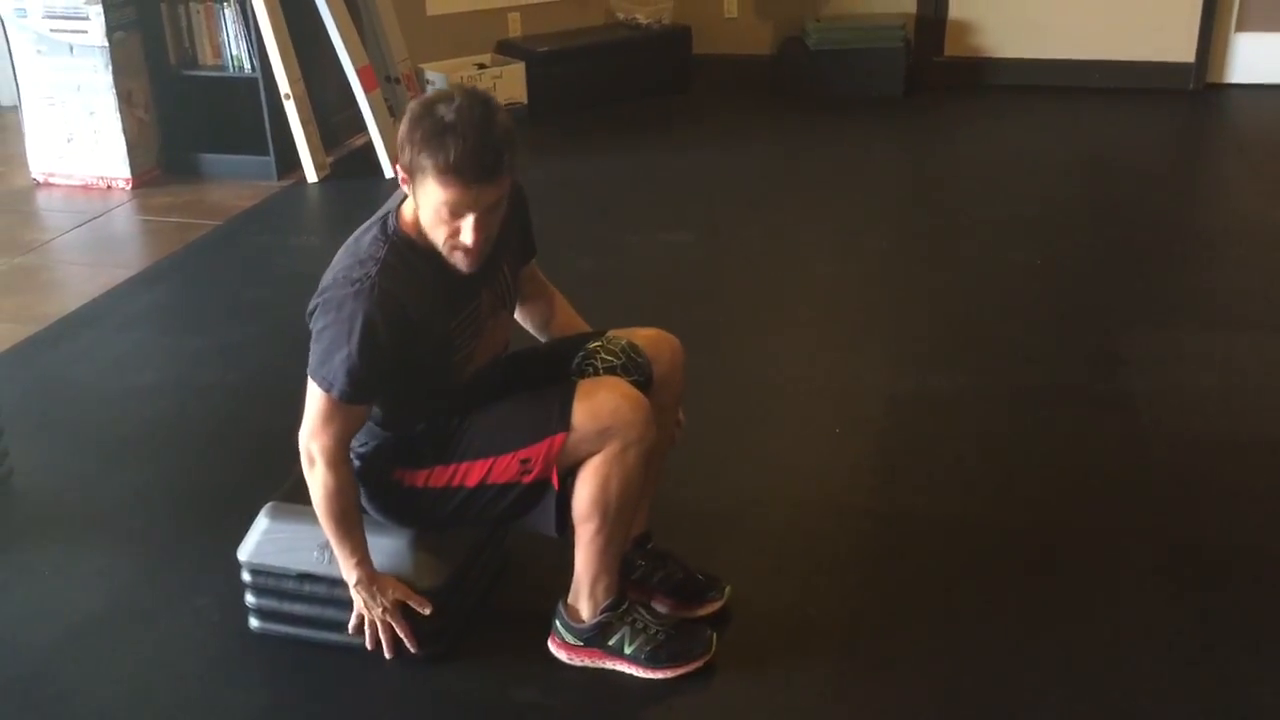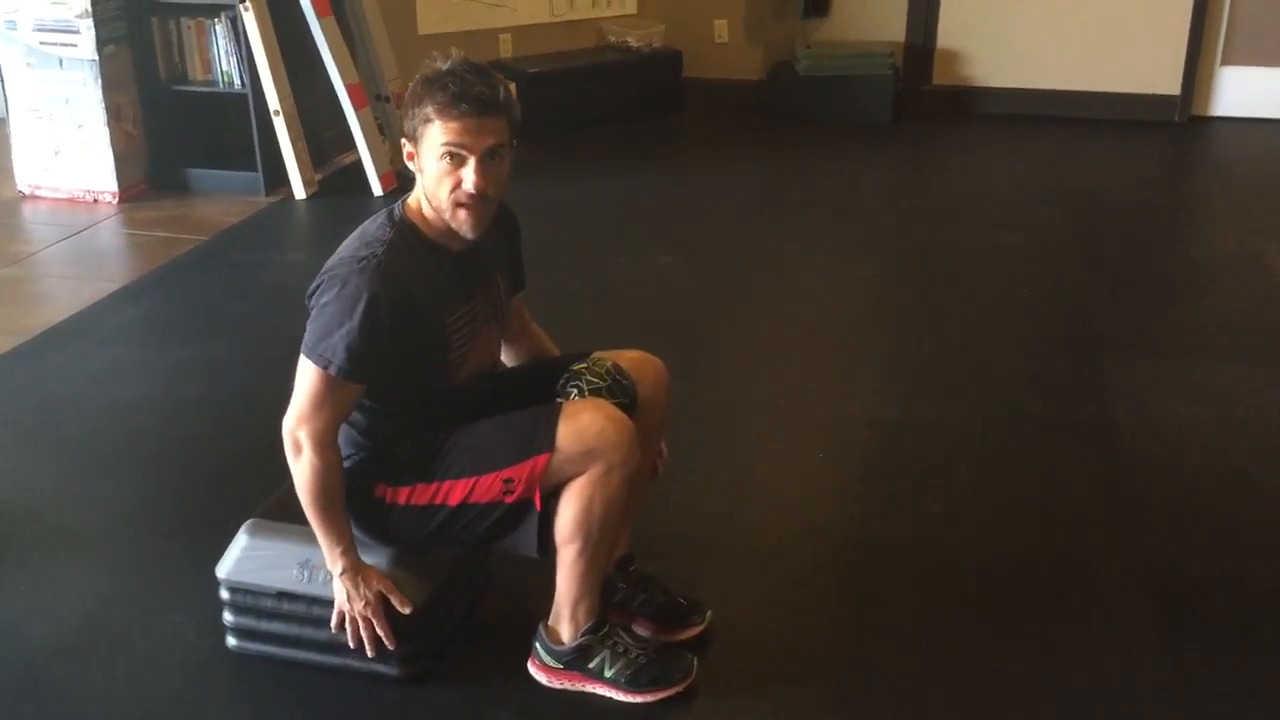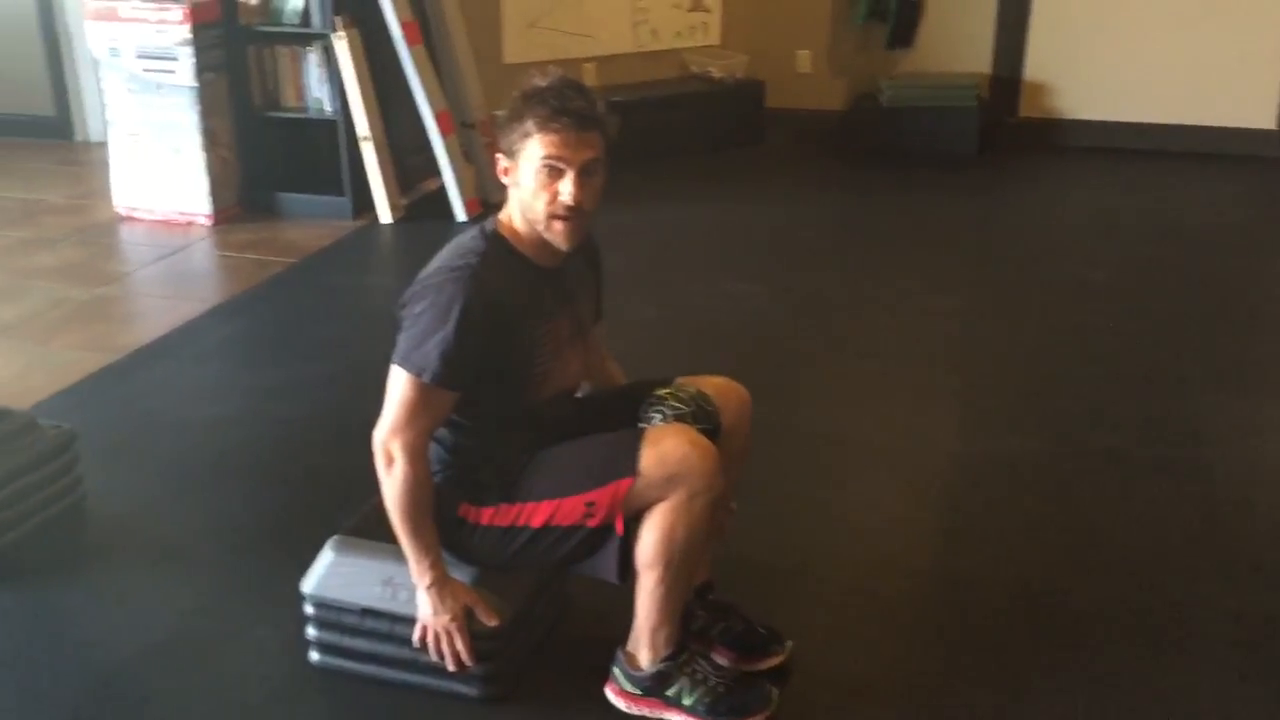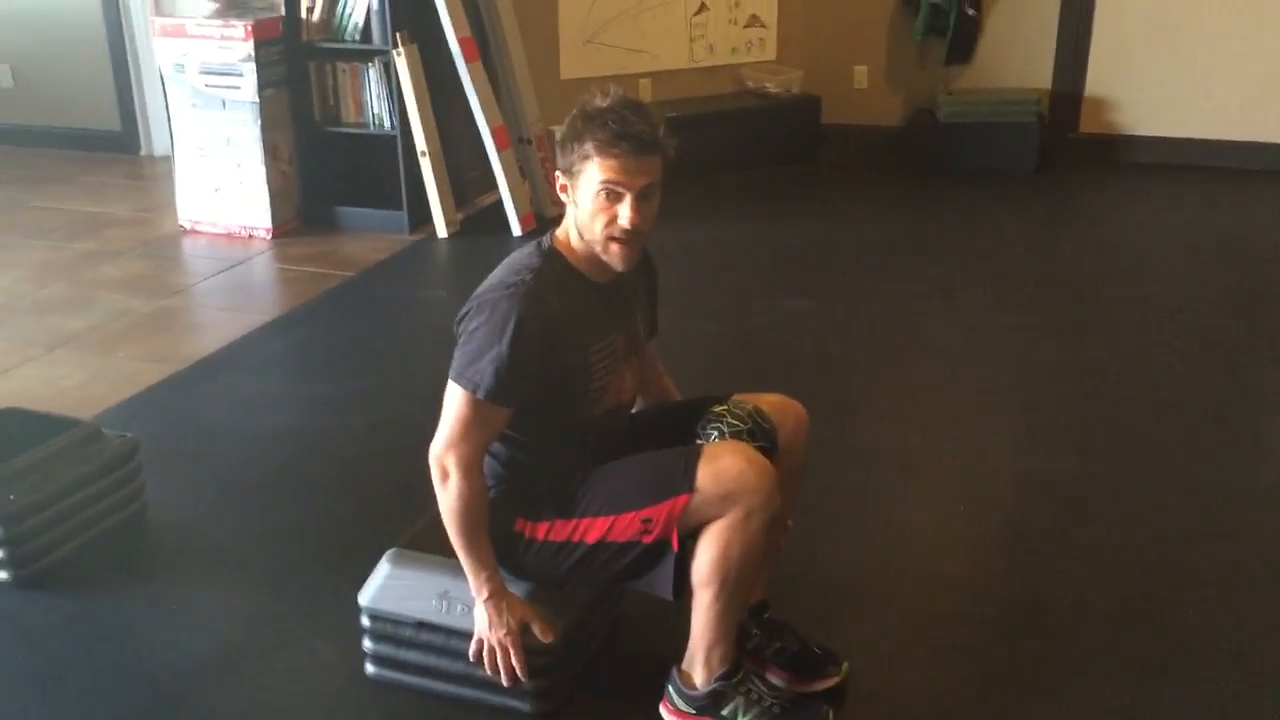
dt=0.5s
person 1, frame 1
left shoulder: (497, 210)
right shoulder: (369, 295)
left elbow: (531, 293)
right elbow: (320, 446)
left wrist: (608, 366)
right wrist: (361, 577)
left hip: (478, 389)
right hip: (409, 458)
left knee: (658, 355)
right knee: (621, 417)
left ankle: (628, 555)
right ankle: (590, 620)
person 1, frame 2
left shoulder: (491, 221)
right shoulder: (372, 278)
right elbow: (305, 432)
left wrist: (585, 392)
right wrist: (346, 569)
left hip: (463, 407)
right hip: (396, 473)
left knee: (641, 377)
right knee: (606, 438)
left ankle: (610, 575)
right ankle: (570, 643)
person 1, frame 3
left shoulder: (574, 247)
right shoulder: (464, 289)
right elbow: (396, 445)
left wrist: (645, 429)
right wrist: (432, 583)
left hip: (546, 432)
right hip: (479, 493)
left knee: (725, 405)
right knee: (688, 464)
left ankle: (689, 601)
person 1, frame 4
left shoulder: (629, 261)
right shoulder: (520, 307)
right elbow: (451, 459)
left wrist: (702, 447)
right wrist: (489, 598)
left hip: (602, 450)
right hip: (536, 509)
left knee: (782, 422)
right knee: (746, 481)
left ankle: (744, 620)
